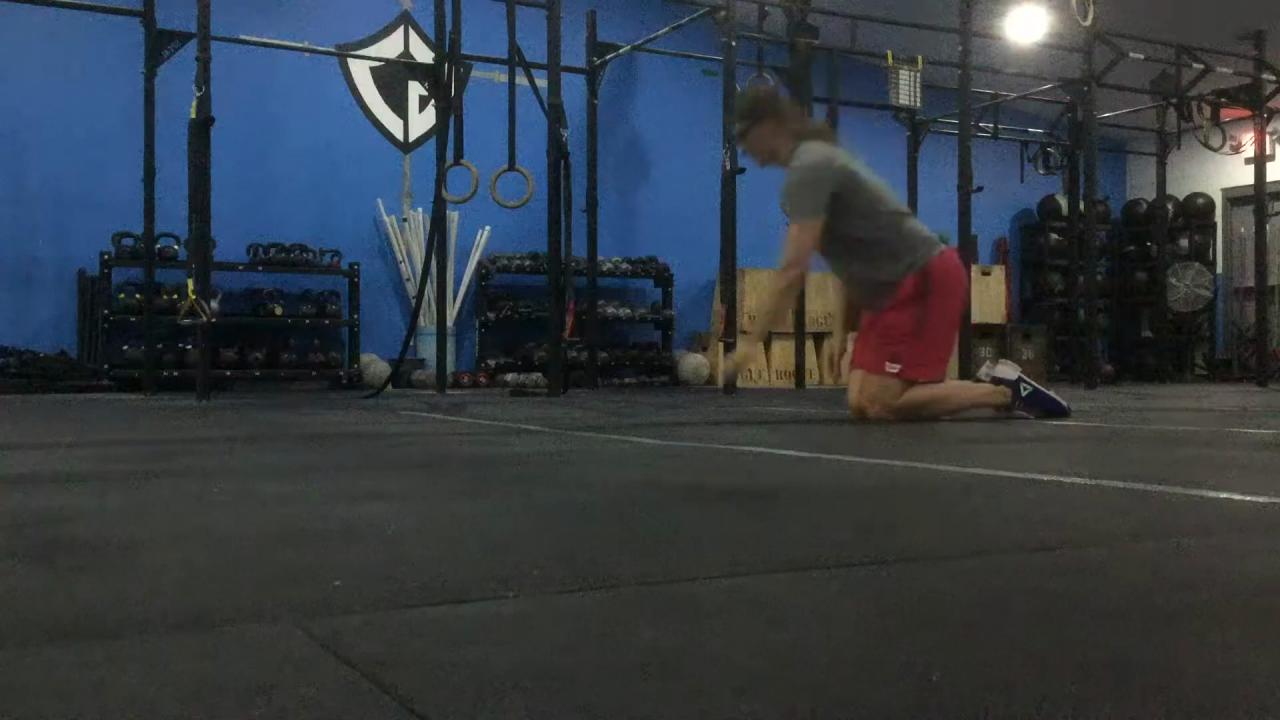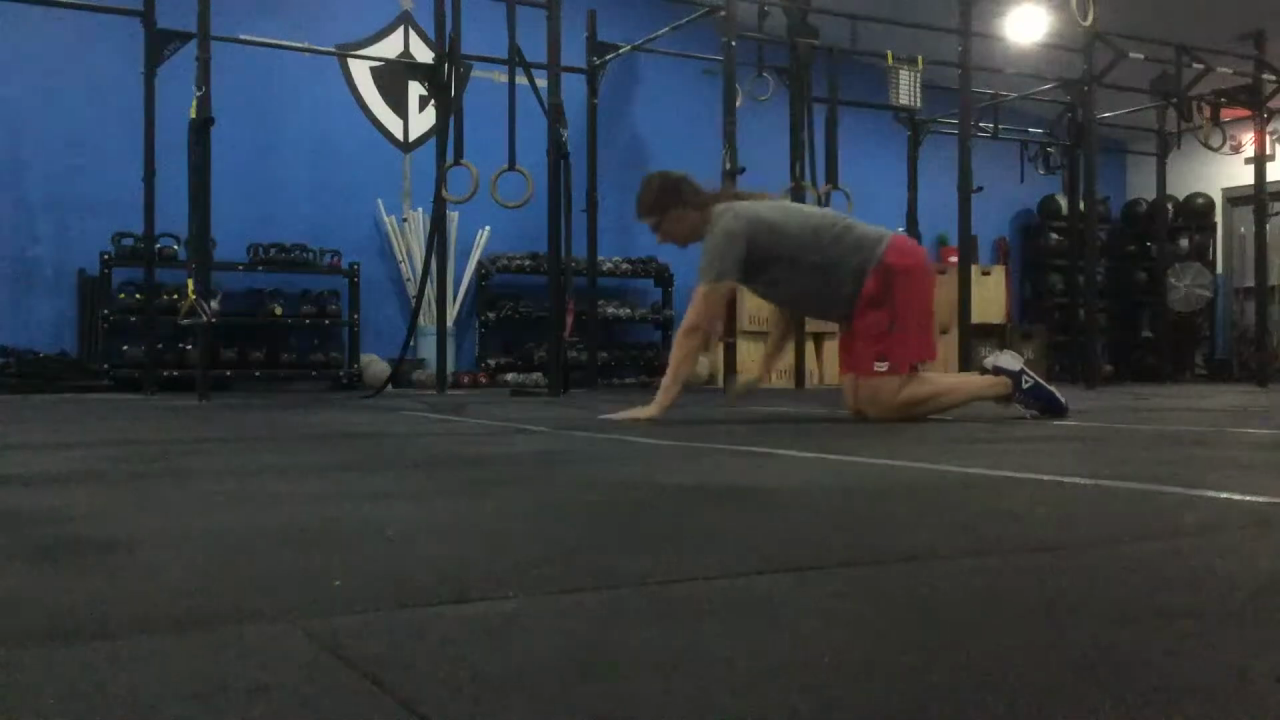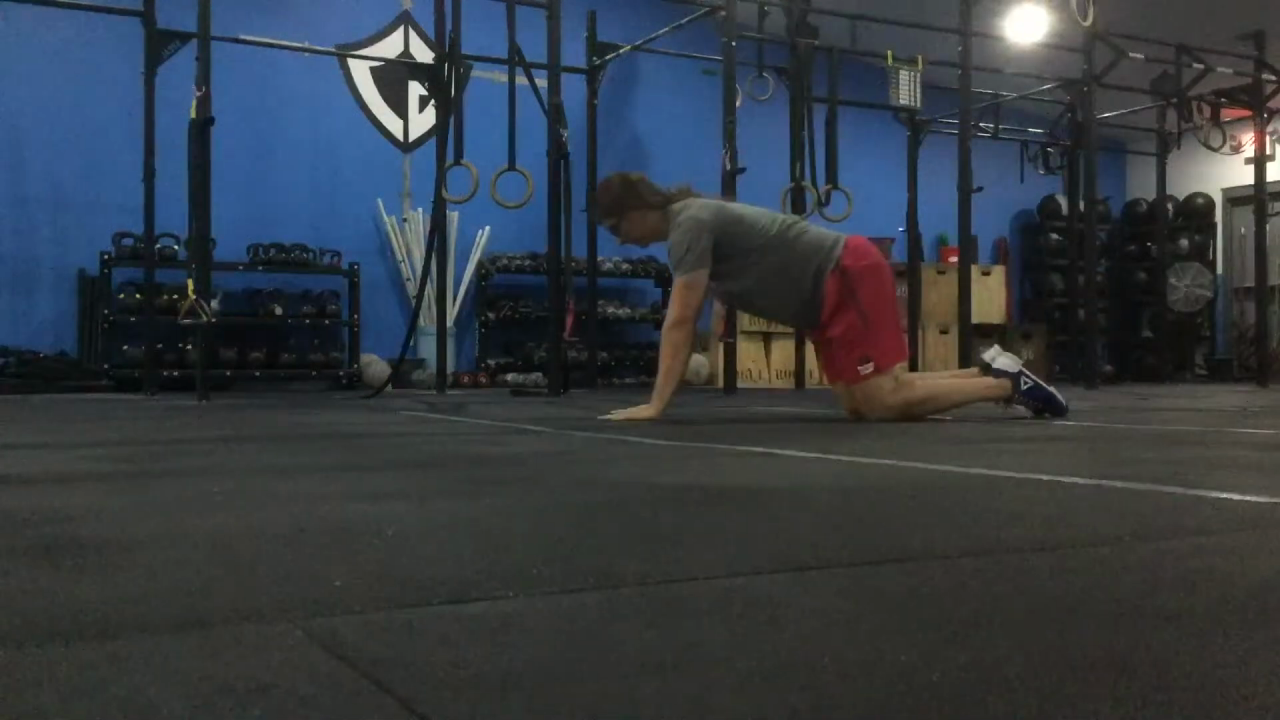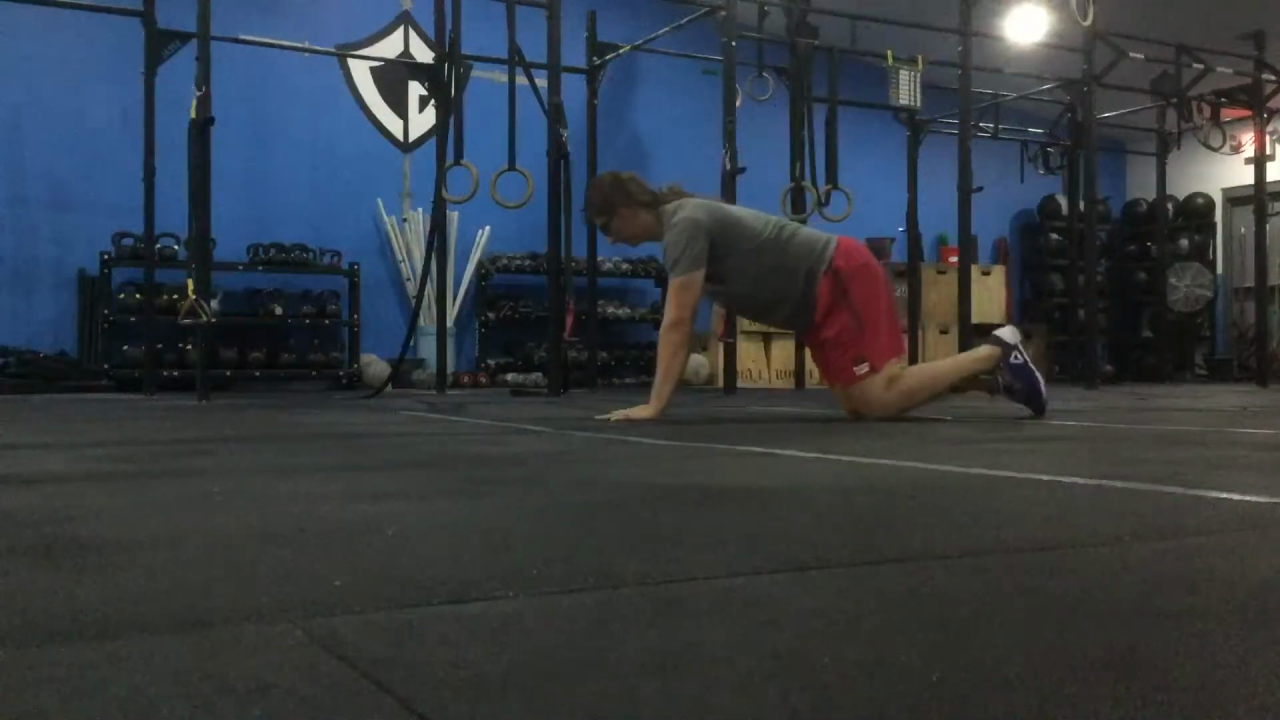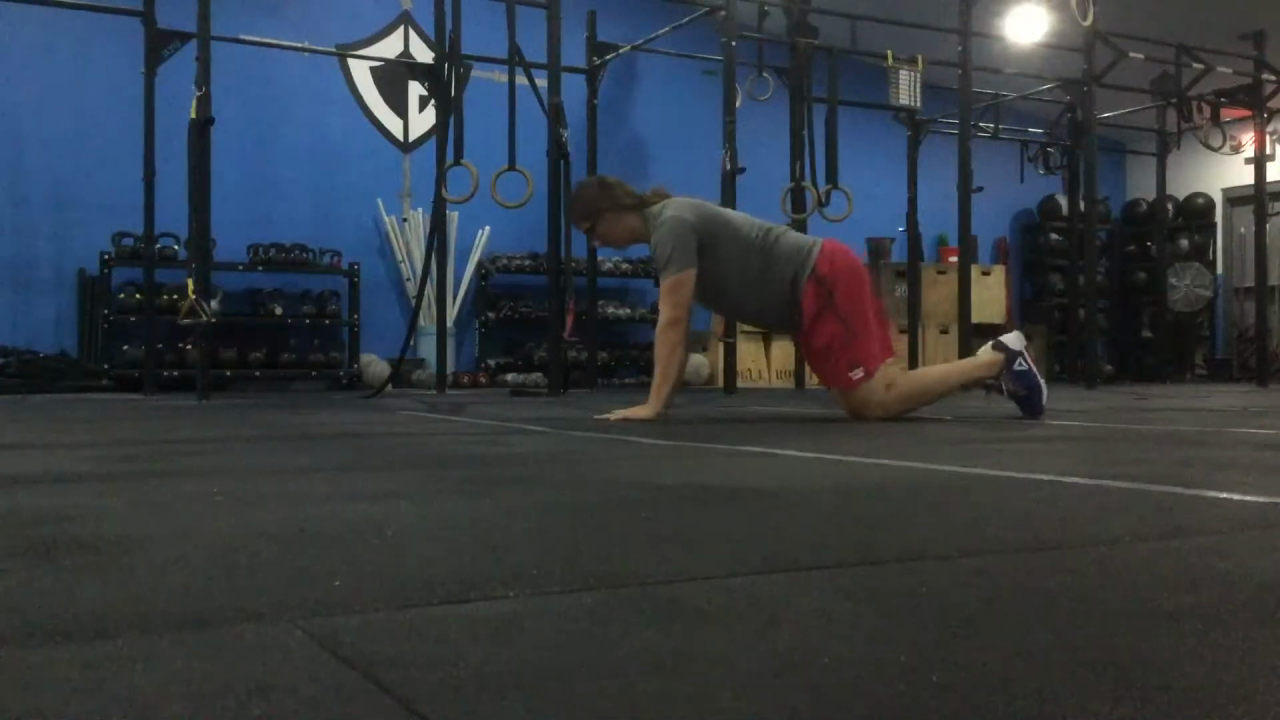
dt=0.5s
person 1, frame 1
left shoulder: (807, 169)
right shoulder: (820, 163)
left elbow: (793, 267)
right elbow: (853, 265)
left wrist: (752, 341)
right wrist: (841, 334)
left hip: (925, 283)
right hip: (898, 287)
left knee: (881, 407)
right knee: (862, 403)
left ankle: (1007, 392)
right ankle: (987, 385)
person 1, frame 2
left shoulder: (725, 230)
right shoulder: (740, 219)
left elbow: (696, 328)
right elbow: (801, 287)
left wrist: (657, 406)
right wrist: (763, 367)
left hip: (893, 272)
right hip: (878, 279)
left knee: (878, 404)
right knee: (860, 402)
left ankle: (1007, 383)
right ankle: (992, 375)
person 1, frame 3
left shoulder: (689, 225)
right shoulder: (693, 225)
left elbow: (680, 322)
right elbow: (694, 323)
left wrist: (656, 404)
right wrist: (661, 397)
left hip: (849, 274)
right hip: (833, 289)
left knee: (883, 401)
right knee: (860, 402)
left ankle: (1007, 384)
right ankle: (989, 372)
person 1, frame 4
left shoulder: (683, 225)
right shoulder: (686, 222)
left elbow: (677, 323)
right elbow: (684, 322)
left wrist: (654, 406)
right wrist: (662, 397)
left hip: (840, 276)
right hip: (825, 289)
left knee: (877, 402)
right knee: (861, 403)
left ankle: (996, 353)
right ankle: (990, 370)
person 1, frame 5
left shoulder: (671, 225)
right shoulder: (668, 225)
left elbow: (673, 321)
right elbow: (677, 322)
left wrist: (653, 405)
right wrist: (663, 397)
left hip: (824, 279)
right hip: (816, 287)
left knee: (878, 402)
right knee: (867, 397)
left ankle: (1001, 358)
right ankle: (988, 364)
